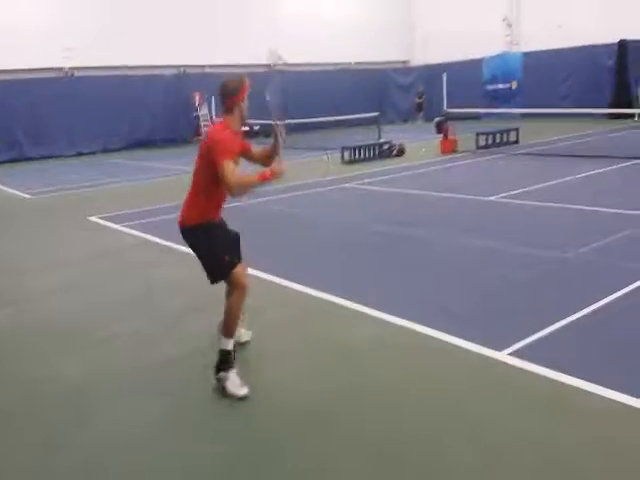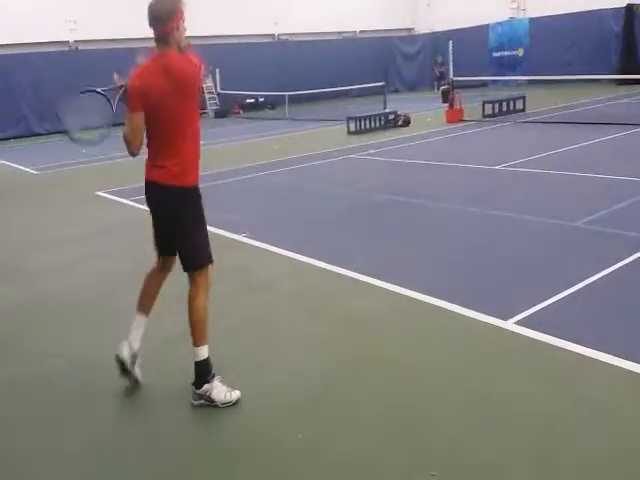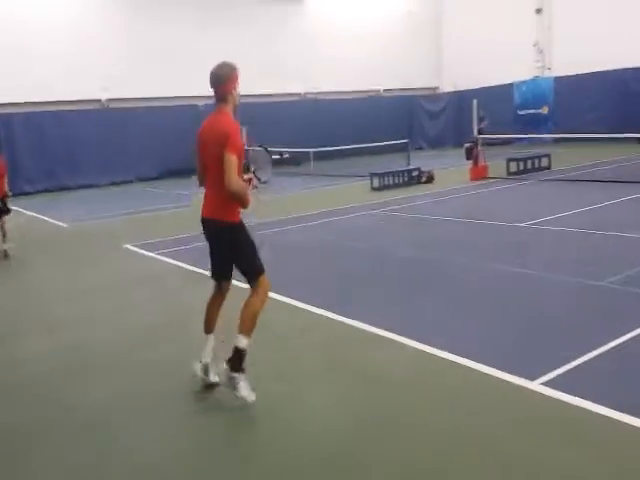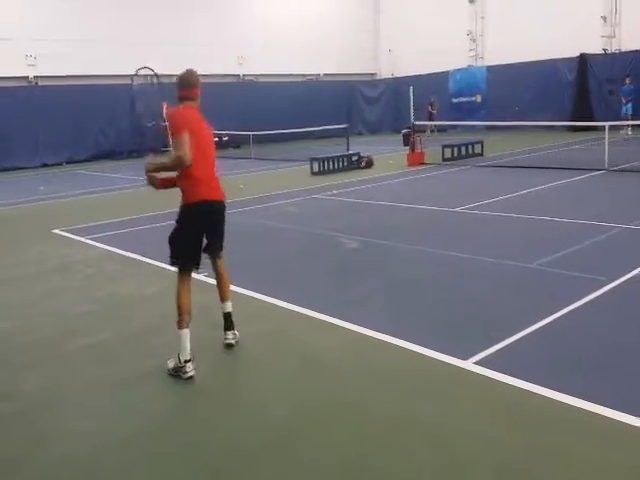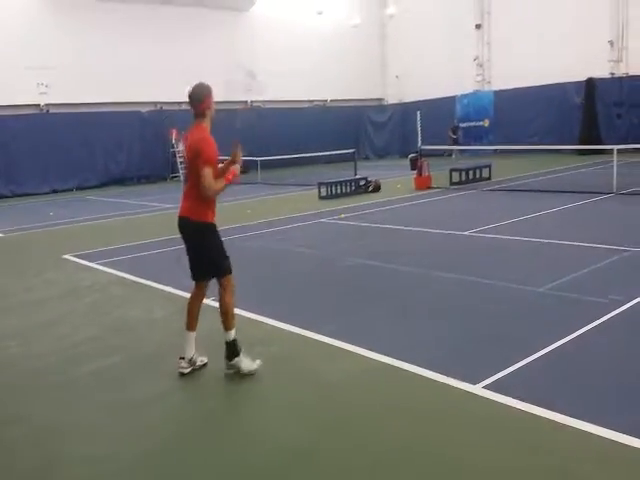
dt=1s
person 1, frame 1
left shoulder: (232, 135)
right shoulder: (220, 136)
left elbow: (261, 158)
right elbow: (233, 185)
left wrist: (276, 141)
right wrist: (269, 174)
left hip: (210, 218)
right hip: (198, 223)
left knee: (238, 273)
right knee: (239, 283)
left ankle: (231, 328)
right ankle: (224, 367)
person 1, frame 2
left shoulder: (139, 77)
right shoulder: (190, 68)
left elbow: (133, 147)
left wrist: (133, 105)
left hip: (154, 184)
right hip: (181, 187)
left knee: (164, 261)
right knee: (200, 279)
left ankle: (132, 346)
right ankle: (203, 381)
person 1, frame 3
left shoulder: (205, 126)
right shoulder: (231, 128)
right elbow: (230, 184)
left wrist: (239, 181)
right wrist: (245, 196)
left hip: (209, 217)
right hip: (226, 219)
left knee: (221, 287)
right knee: (260, 284)
left ankle: (207, 363)
right ankle: (236, 365)
person 1, frame 4
left shoulder: (177, 115)
right shoulder: (204, 123)
left elbow: (184, 158)
left wrist: (152, 166)
right wrist: (162, 179)
left hip: (195, 202)
right hip: (217, 200)
left knee: (184, 276)
right knee: (217, 258)
left ankle: (185, 359)
right ankle: (229, 327)
person 1, frame 5
left shoulder: (193, 136)
right shoulder: (205, 140)
right elbow: (209, 191)
left wrist: (229, 164)
right wrist: (231, 173)
left hip: (188, 219)
right hip: (200, 222)
left knee: (201, 284)
right knee: (226, 284)
left ankle: (188, 356)
right ankle: (233, 355)
